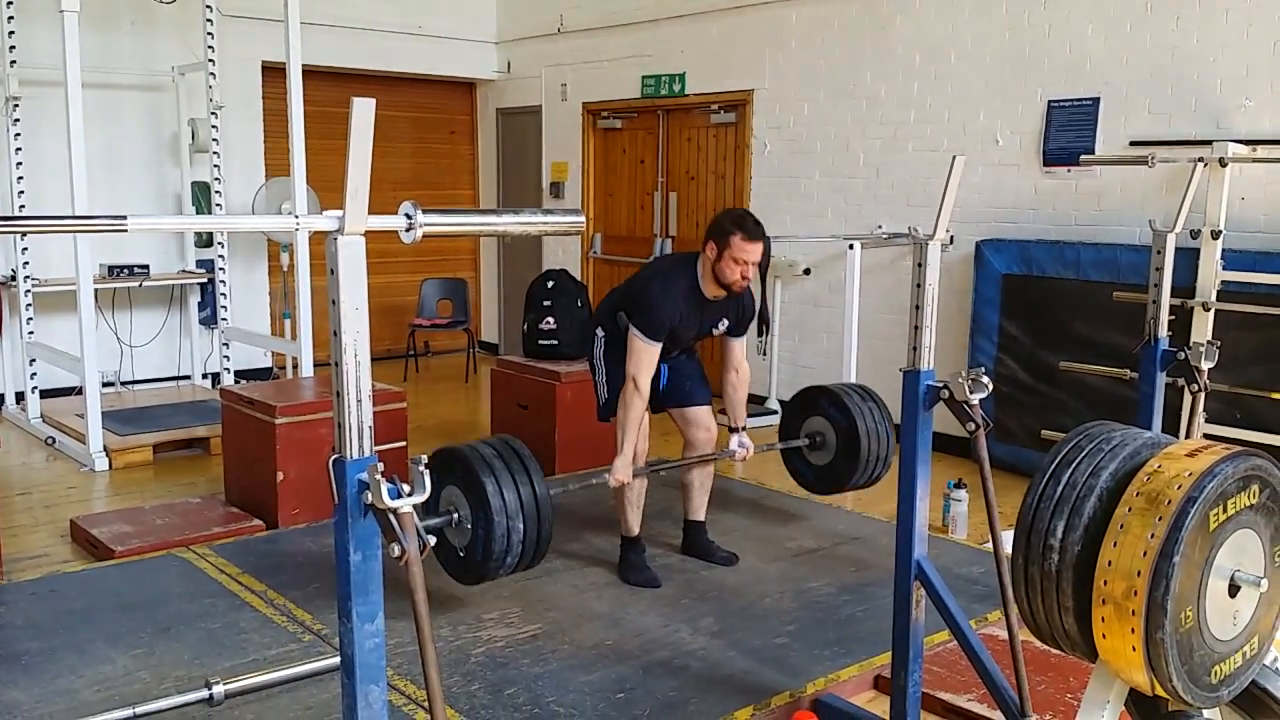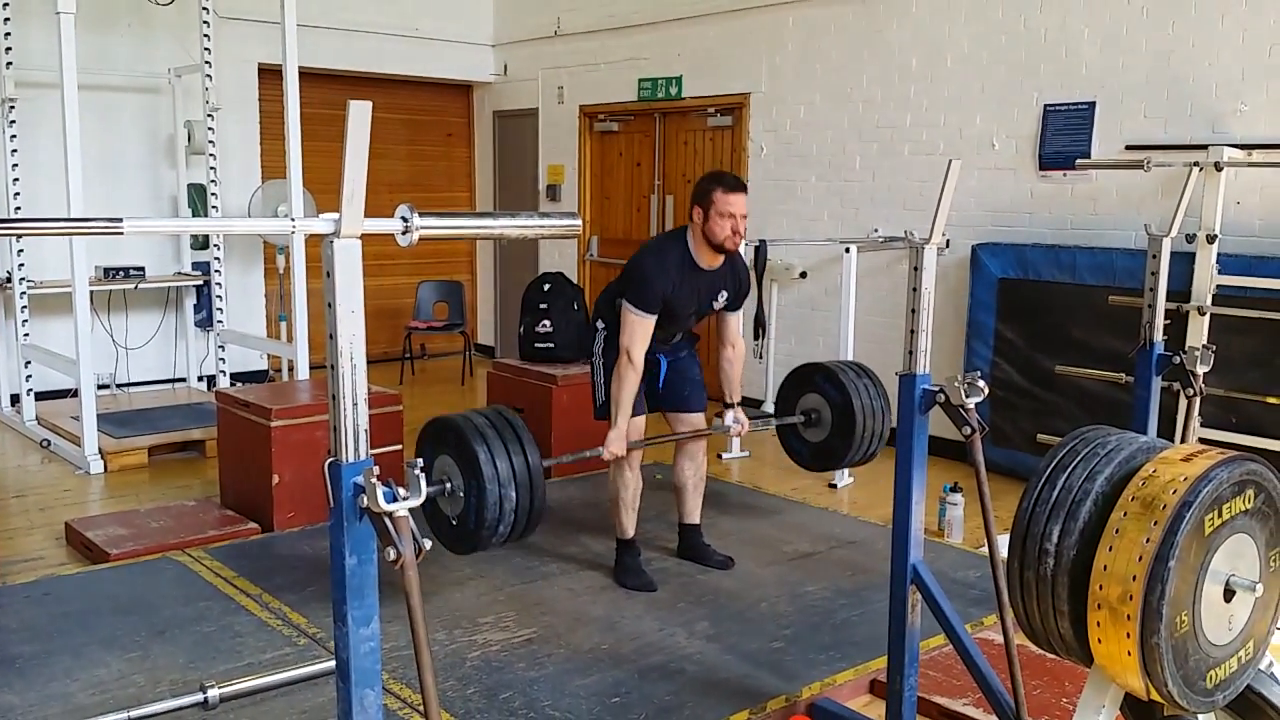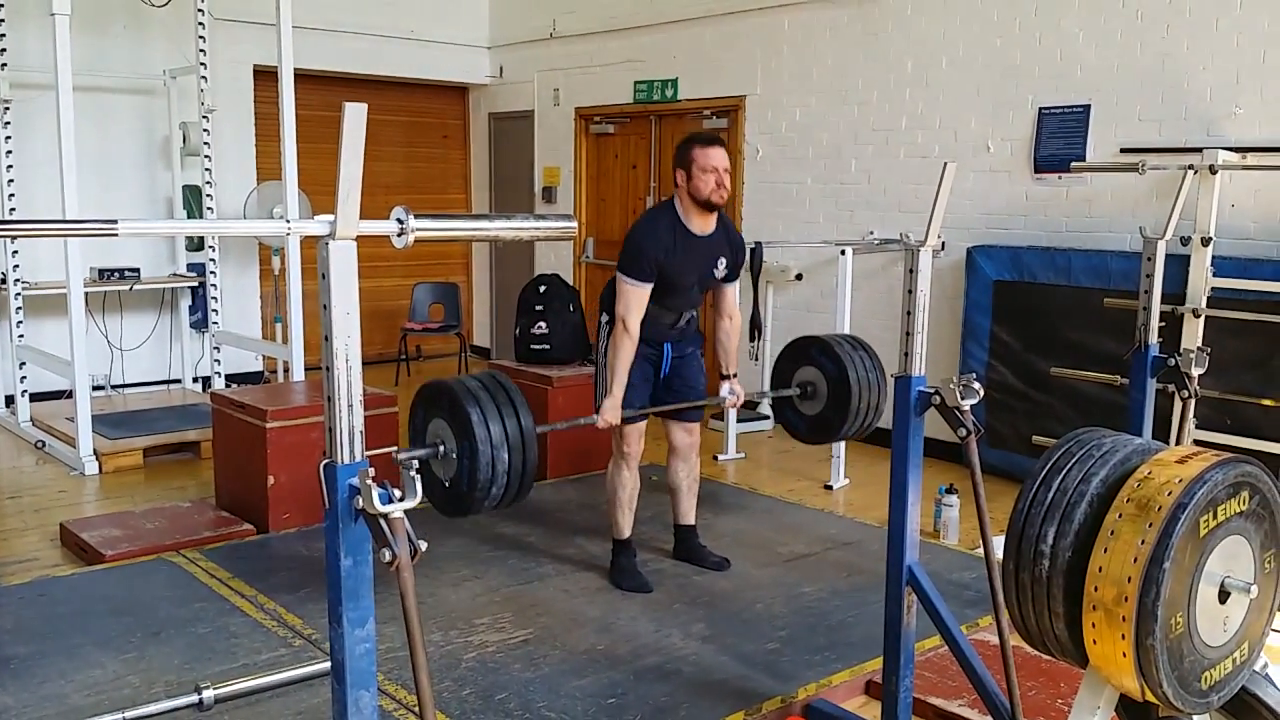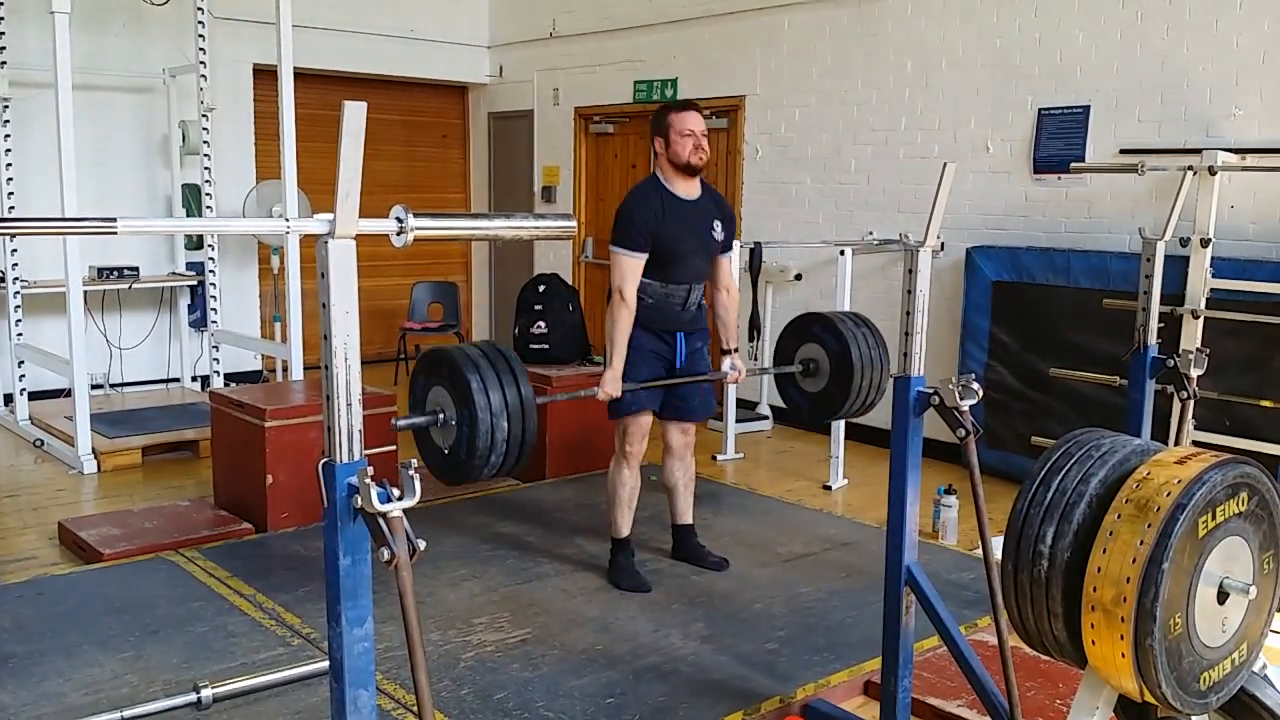
dt=0.2s
person 1, frame 1
left shoulder: (740, 301)
right shoulder: (664, 291)
left elbow: (736, 367)
right elbow: (638, 380)
left wrist: (738, 429)
right wrist: (623, 456)
left hip: (674, 348)
right hip: (619, 343)
left knee: (704, 433)
right knee: (638, 445)
left ankle: (695, 535)
right ankle: (631, 550)
person 1, frame 2
left shoulder: (735, 272)
right shoulder: (657, 264)
left elbow: (731, 343)
right elbow: (632, 353)
left wrist: (733, 405)
right wrist: (617, 429)
left hip: (675, 344)
right hip: (621, 336)
left knee: (694, 437)
right knee: (631, 445)
left ankle: (690, 537)
right ankle: (627, 553)
person 1, frame 3
left shoulder: (730, 240)
right shoulder: (652, 233)
left elbow: (727, 313)
right elbow: (628, 322)
left wrist: (730, 377)
right wrist: (613, 397)
left hip: (681, 338)
right hip: (631, 336)
left knee: (687, 440)
right knee: (629, 443)
left ankle: (686, 538)
right ankle: (623, 553)
person 1, frame 4
left shoulder: (718, 208)
right shoulder: (642, 205)
left elbow: (725, 286)
right elbow: (623, 292)
left wrist: (730, 351)
right wrist: (614, 368)
left hip: (690, 335)
right hip: (641, 334)
left knee: (682, 441)
right knee: (633, 445)
left ankle: (685, 538)
right ankle: (621, 553)
